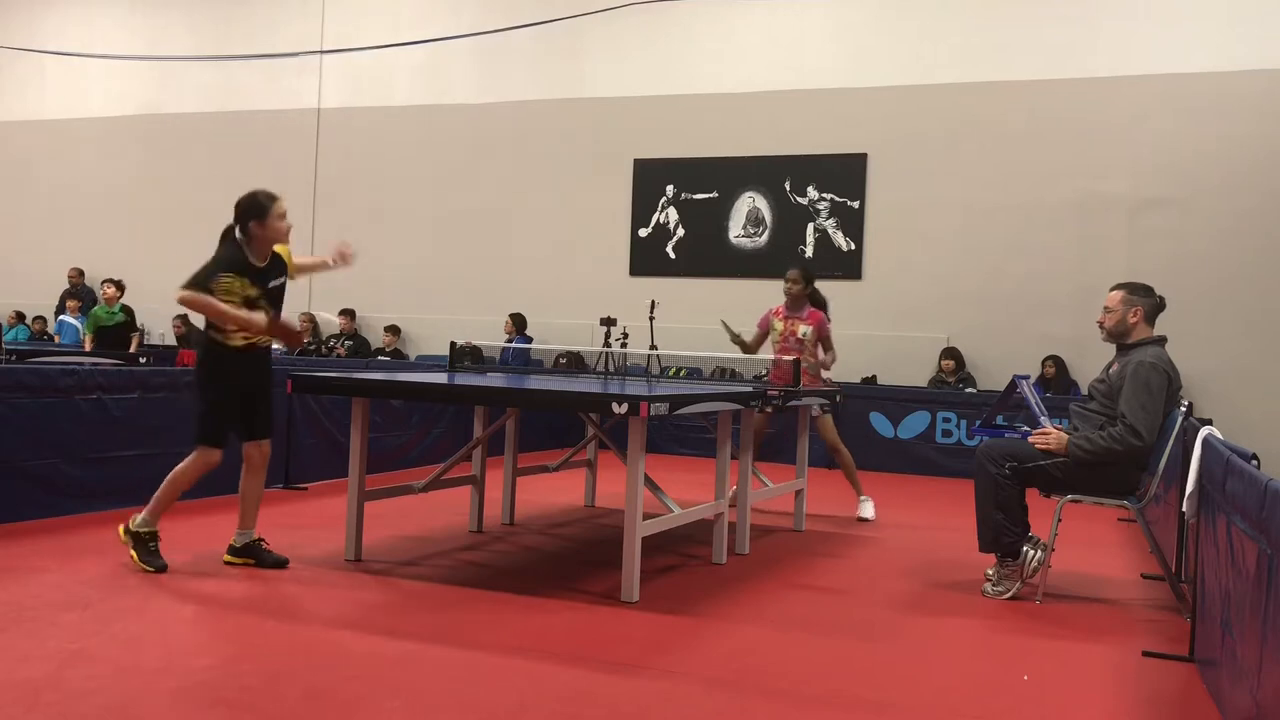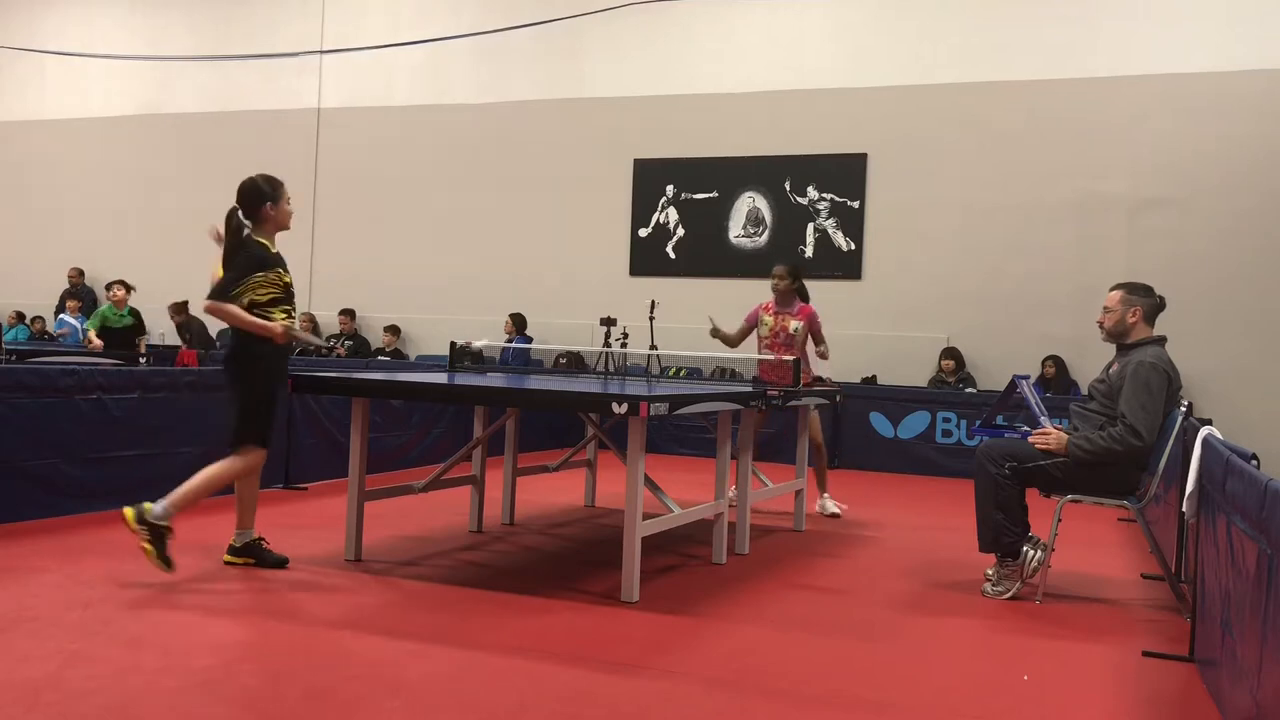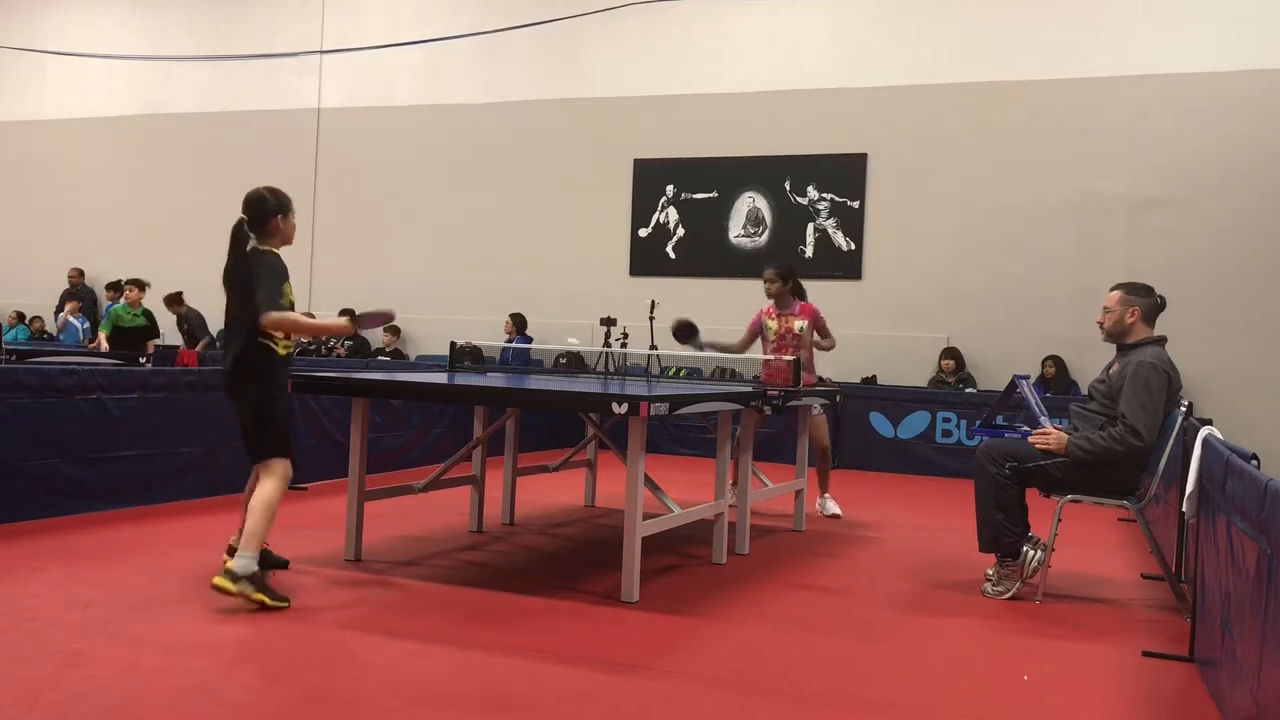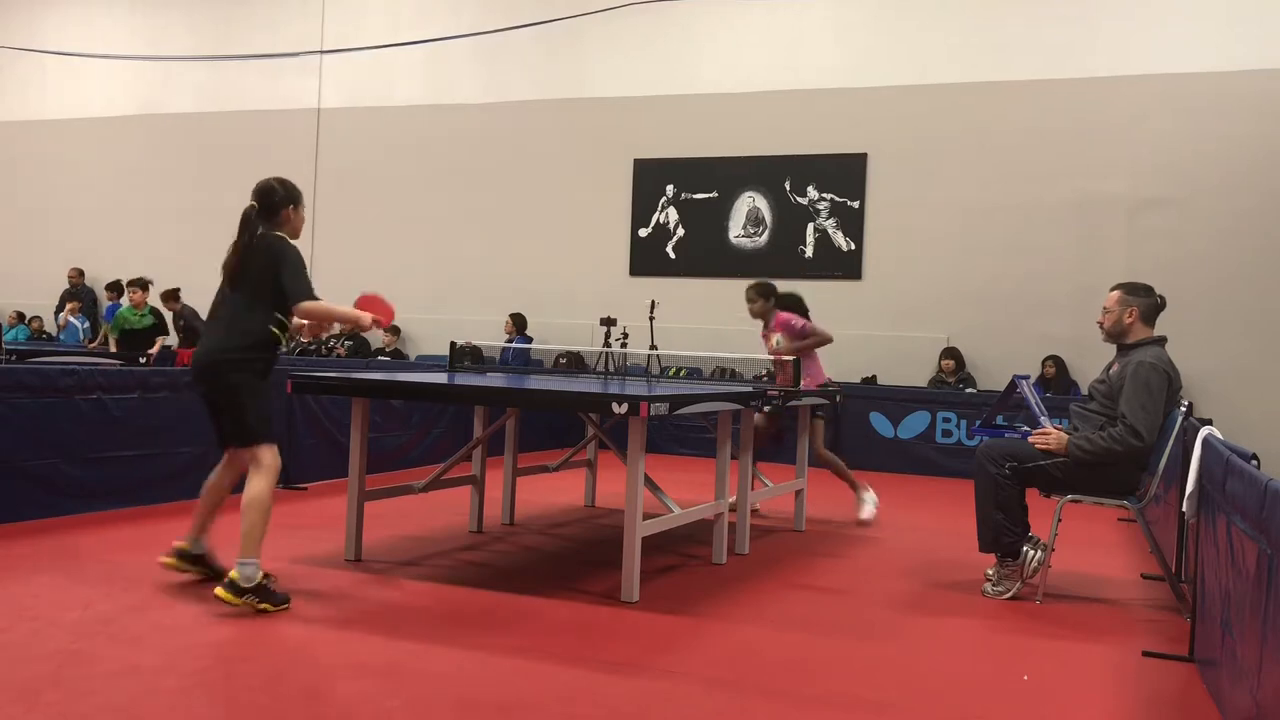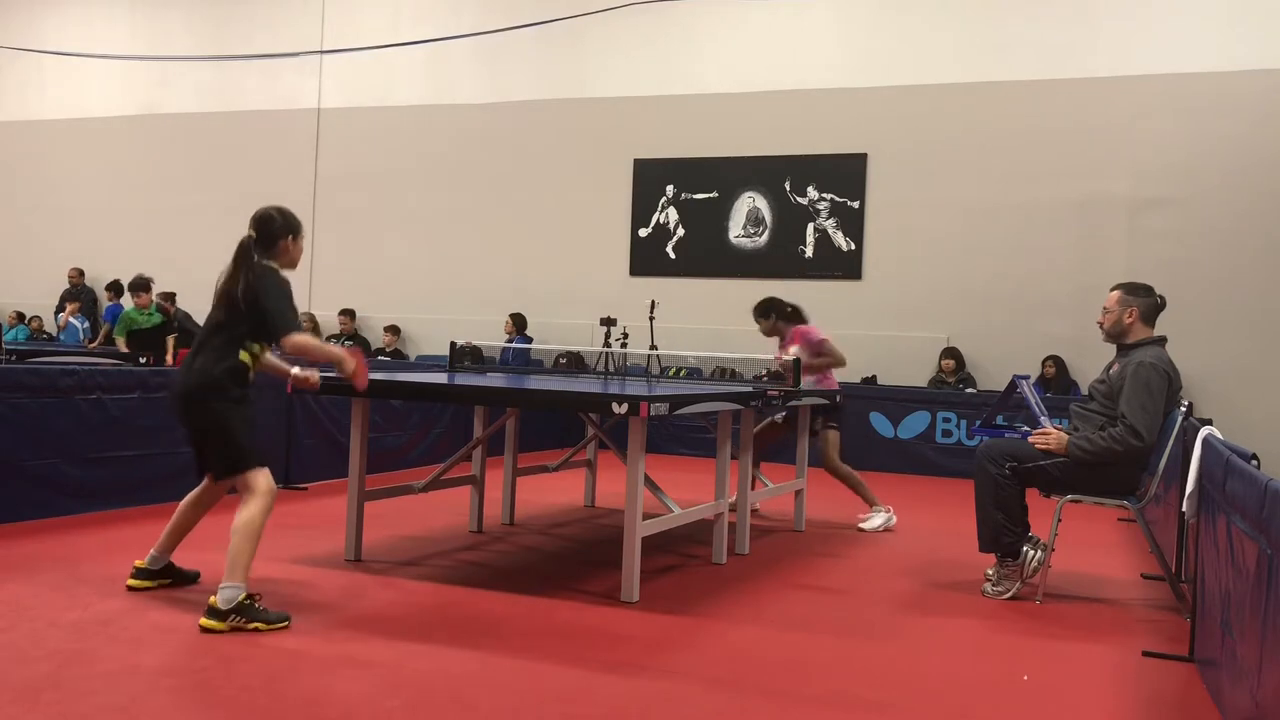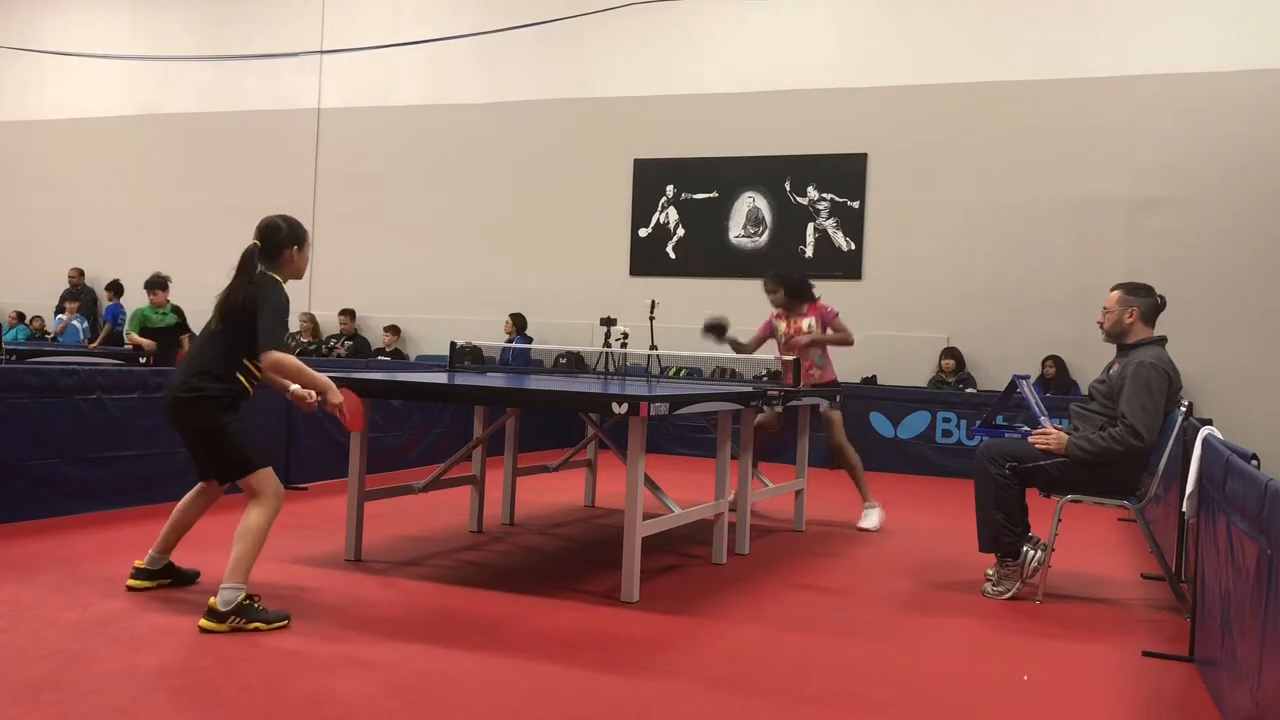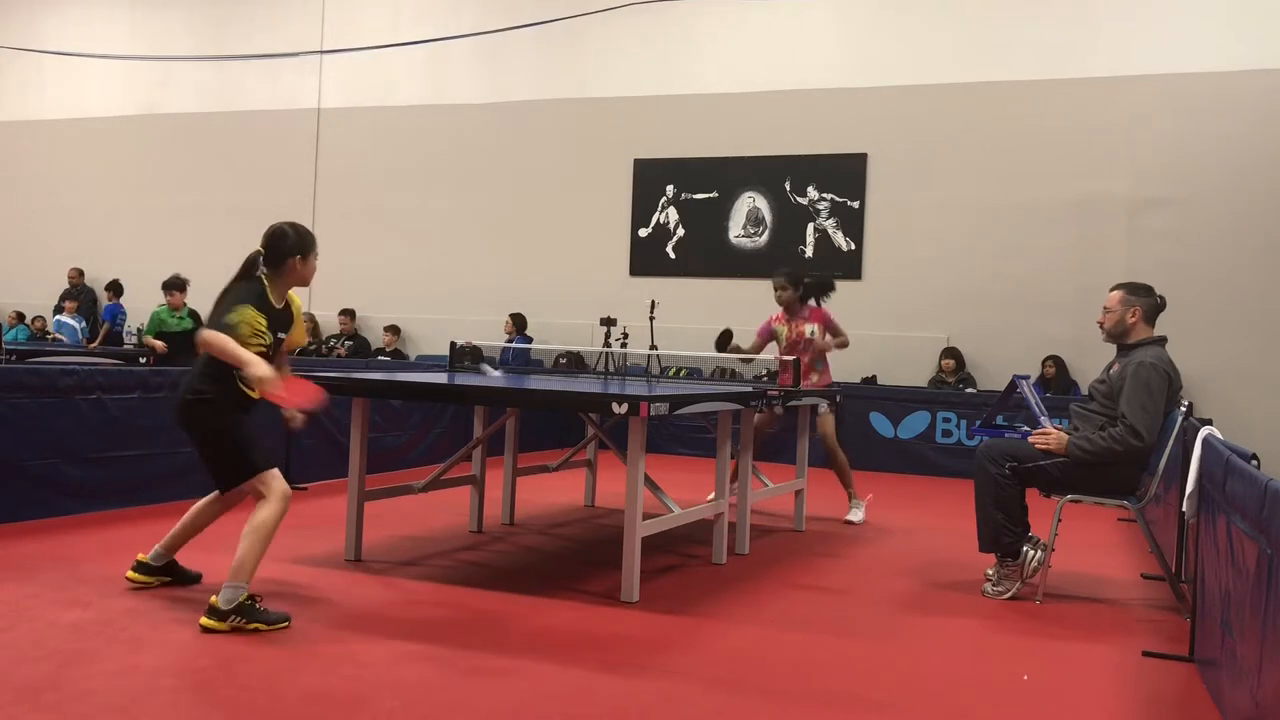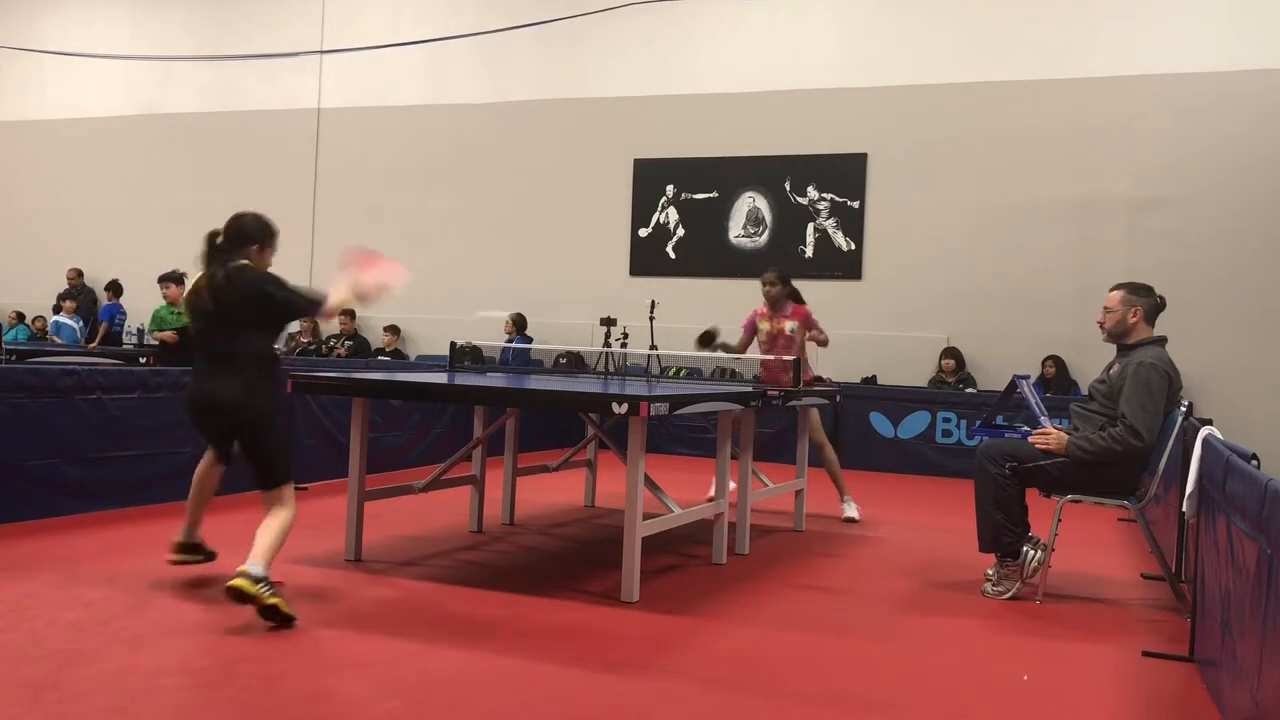
dt=0.2s
person 1, frame 1
left shoulder: (278, 257)
right shoulder: (229, 261)
right elbow: (186, 296)
left wrist: (325, 263)
right wrist: (240, 316)
left hip: (256, 368)
right hip: (221, 369)
left knee: (260, 452)
right knee: (208, 456)
left ankle: (244, 542)
right ankle: (141, 528)
person 1, frame 2
left shoulder: (264, 249)
right shoulder: (254, 255)
right elbow: (213, 304)
right wrist: (267, 326)
left hip: (265, 366)
right hip: (253, 365)
left knee: (253, 454)
right knee: (249, 458)
left ankle: (244, 541)
right ankle: (154, 516)
person 1, frame 3
left shoulder: (243, 259)
right shoulder: (269, 263)
right elbow: (270, 318)
right wrist: (331, 327)
left hip: (244, 374)
right hip: (260, 377)
left knee: (260, 460)
right knee: (276, 470)
left ankle: (248, 546)
right ankle: (240, 571)
person 1, frame 4
left shoulder: (251, 248)
right shoulder: (282, 250)
right elbow: (306, 307)
left wrist: (293, 323)
right wrist: (358, 316)
left hip: (215, 363)
right hip: (237, 367)
left knee: (237, 459)
right knee: (265, 463)
left ankle: (192, 548)
right ankle: (245, 579)
person 1, frame 5
left shoulder: (246, 277)
right shoulder: (270, 280)
right elbow: (292, 339)
left wrist: (291, 374)
right wrist: (341, 356)
left hip: (199, 391)
right hip: (213, 396)
left knee: (220, 482)
right knee: (259, 488)
left ankle: (153, 565)
right ankle: (229, 603)
person 1, frame 6
left shoulder: (256, 286)
right shoulder: (269, 291)
right elbow: (271, 358)
left wrist: (292, 388)
right wrist: (324, 384)
left hip: (196, 398)
right hip: (204, 403)
left knee: (213, 483)
right knee: (267, 491)
left ankle: (152, 565)
right ankle: (228, 604)
person 1, frame 7
left shoulder: (287, 305)
right shoulder: (249, 295)
left elbow: (280, 358)
right elbow: (206, 336)
left wrist: (285, 403)
right wrist: (251, 361)
left hip: (223, 407)
right hip: (211, 407)
left knee: (233, 493)
right knee: (274, 492)
left ankle: (155, 562)
right ankle: (228, 603)
person 1, frame 8
left shoulder: (207, 286)
right shoulder: (260, 282)
right elbow: (321, 308)
right wrist: (349, 289)
left hip: (204, 397)
right hip: (249, 401)
left knee: (216, 456)
right knee: (281, 501)
left ankle: (188, 539)
right ankle: (252, 575)
person 2, frame 1
left shoulder: (1147, 365)
right shoulder: (1131, 356)
left elbow: (1133, 438)
left wrist: (1070, 445)
right wrist: (1068, 433)
left hip: (1110, 468)
right hip: (1095, 455)
left knee: (994, 455)
right knee: (997, 452)
left ankle: (1013, 554)
right ankle: (1020, 544)
person 2, frame 2
left shoulder: (1147, 365)
right shoulder: (1131, 356)
left elbow: (1133, 438)
left wrist: (1069, 446)
right wrist: (1067, 433)
left hip: (1110, 469)
right hip: (1094, 455)
left knee: (994, 454)
right knee: (997, 452)
left ankle: (1013, 554)
right ankle: (1020, 544)
person 2, frame 3
left shoulder: (1147, 365)
right shoulder: (1131, 356)
left elbow: (1133, 438)
left wrist: (1069, 446)
right wrist: (1067, 434)
left hip: (1109, 469)
right hip: (1094, 456)
left knee: (993, 454)
right knee: (998, 452)
left ankle: (1012, 554)
right ankle: (1020, 545)
person 2, frame 4
left shoulder: (1147, 365)
right shoulder: (1131, 357)
left elbow: (1133, 438)
left wrist: (1070, 445)
right wrist: (1067, 434)
left hip: (1109, 469)
right hip: (1094, 456)
left knee: (993, 455)
right knee: (997, 451)
left ankle: (1013, 554)
right ankle: (1020, 544)
person 2, frame 5
left shoulder: (1147, 365)
right shoulder: (1131, 357)
left elbow: (1133, 438)
left wrist: (1070, 445)
right wrist: (1067, 434)
left hip: (1108, 468)
right hip: (1092, 454)
left knee: (993, 455)
right knee: (996, 452)
left ankle: (1012, 554)
right ankle: (1020, 544)
person 2, frame 6
left shoulder: (1147, 366)
right shoulder: (1131, 357)
left elbow: (1133, 438)
left wrist: (1070, 446)
right wrist: (1067, 434)
left hip: (1109, 469)
right hip: (1093, 455)
left knee: (994, 455)
right knee: (997, 452)
left ankle: (1013, 554)
right ankle: (1020, 544)
person 2, frame 7
left shoulder: (1147, 365)
right shoulder: (1131, 356)
left elbow: (1133, 438)
left wrist: (1069, 446)
right wrist: (1067, 434)
left hip: (1109, 469)
right hip: (1093, 456)
left knee: (994, 454)
right knee: (998, 452)
left ankle: (1013, 554)
right ankle: (1020, 544)
person 2, frame 8
left shoulder: (1147, 365)
right shoulder: (1131, 357)
left elbow: (1133, 438)
left wrist: (1070, 445)
right wrist: (1067, 434)
left hip: (1108, 469)
right hip: (1093, 455)
left knee: (994, 455)
right knee: (997, 451)
left ankle: (1013, 554)
right ankle: (1020, 544)
person 3, frame 1
left shoulder: (818, 318)
right shoulder: (772, 315)
left elbow: (830, 352)
right elbow: (752, 349)
left wrist: (828, 361)
right wrist: (740, 342)
left hip: (810, 387)
left knee: (834, 444)
right knee: (752, 436)
left ankle: (863, 498)
right ankle: (740, 488)
person 3, frame 2
left shoulder: (808, 313)
right shoulder: (761, 310)
left elbow: (820, 343)
right elbow: (735, 340)
left wrist: (823, 352)
right wrist: (717, 332)
left hip: (798, 384)
left knee: (816, 442)
left ankle: (823, 497)
right ankle: (739, 489)
person 3, frame 3
left shoulder: (809, 312)
right shoulder: (763, 316)
left elbow: (830, 340)
right elbow: (739, 348)
left wrist: (822, 345)
right wrist: (709, 345)
left hip: (805, 386)
left knee: (822, 445)
left ankle: (824, 496)
right ankle: (735, 489)
person 3, frame 4
left shoulder: (786, 320)
right shoulder: (766, 331)
left elbow: (826, 338)
left wrist: (791, 349)
left hip: (813, 390)
left knee: (817, 451)
right knee: (752, 432)
left ankle: (863, 492)
person 3, frame 5
left shoulder: (805, 333)
right shoulder: (782, 345)
left elbow: (840, 360)
left wrist: (805, 365)
left hip: (825, 403)
left knee: (831, 462)
right knee: (756, 439)
left ankle: (881, 509)
person 3, frame 6
left shoulder: (819, 310)
right shoulder: (774, 320)
left elbow: (848, 338)
right elbow: (747, 349)
left wrist: (813, 338)
right wrist: (729, 340)
left hip: (822, 384)
left knee: (838, 442)
right knee: (757, 433)
left ankle: (871, 505)
person 3, frame 7
left shoulder: (819, 315)
right shoulder: (774, 323)
left elbow: (844, 340)
right elbow: (749, 356)
left wrist: (831, 344)
right wrist: (735, 350)
left hip: (819, 387)
left knee: (829, 443)
right knee: (752, 433)
left ankle: (855, 502)
right ankle: (731, 486)
person 3, frame 8
left shoulder: (802, 313)
right shoulder: (758, 316)
left elbow: (823, 338)
right elbow: (739, 350)
left wrist: (820, 338)
right wrist: (722, 346)
left knee: (818, 440)
left ankle: (846, 499)
